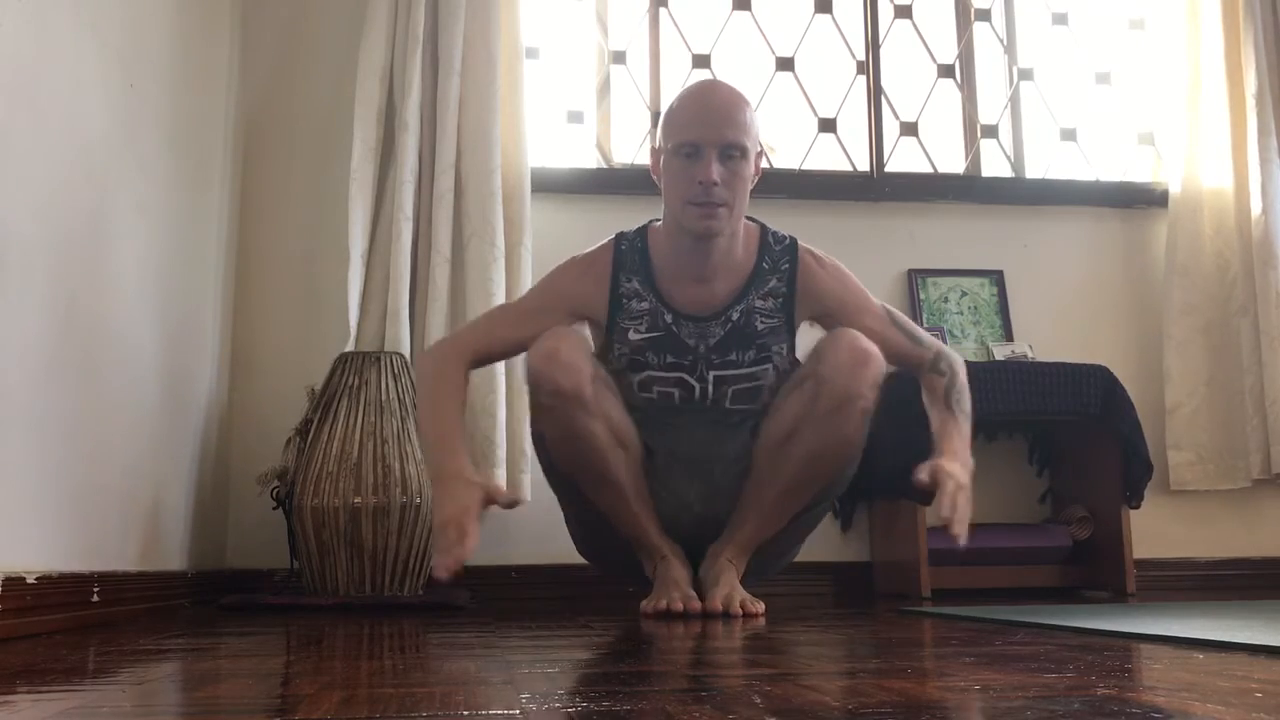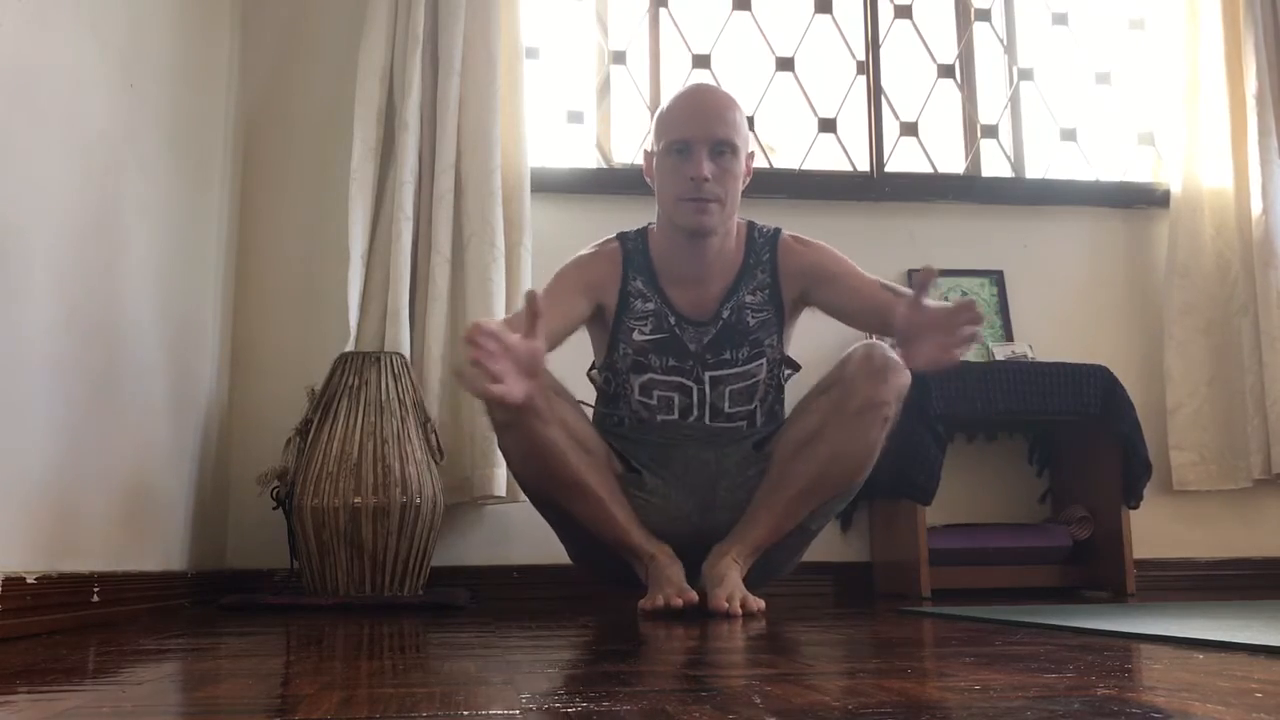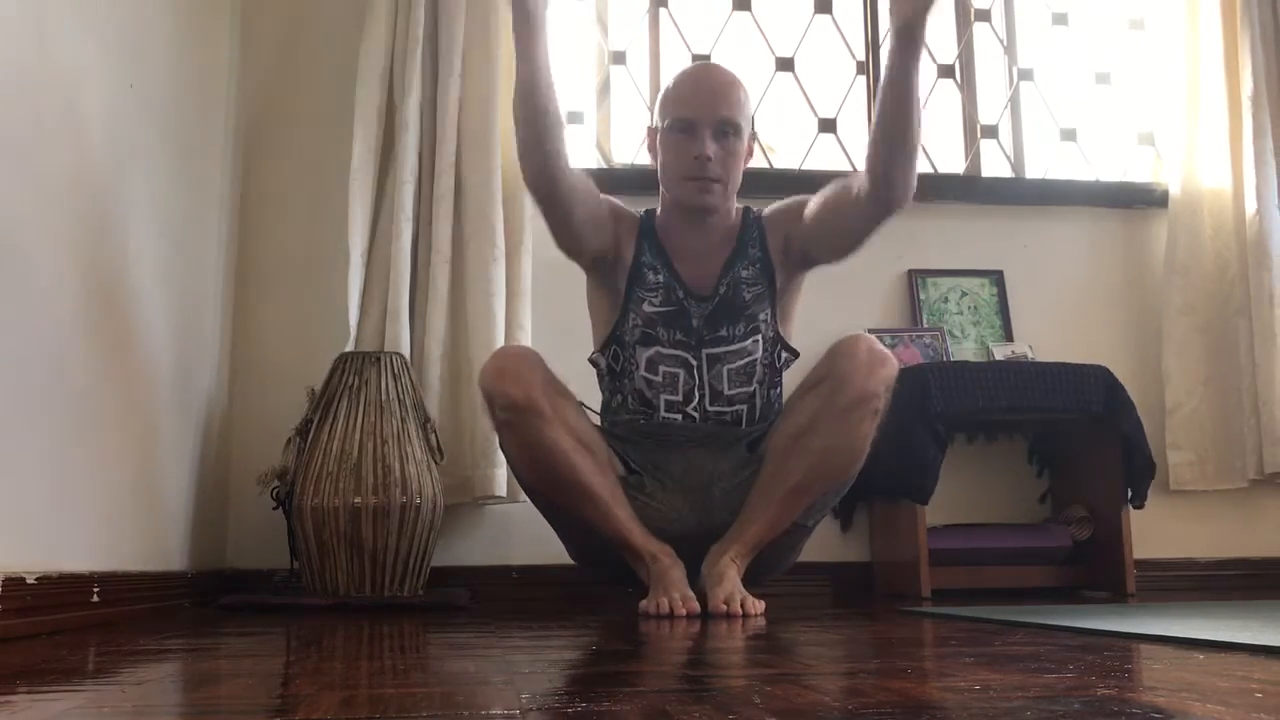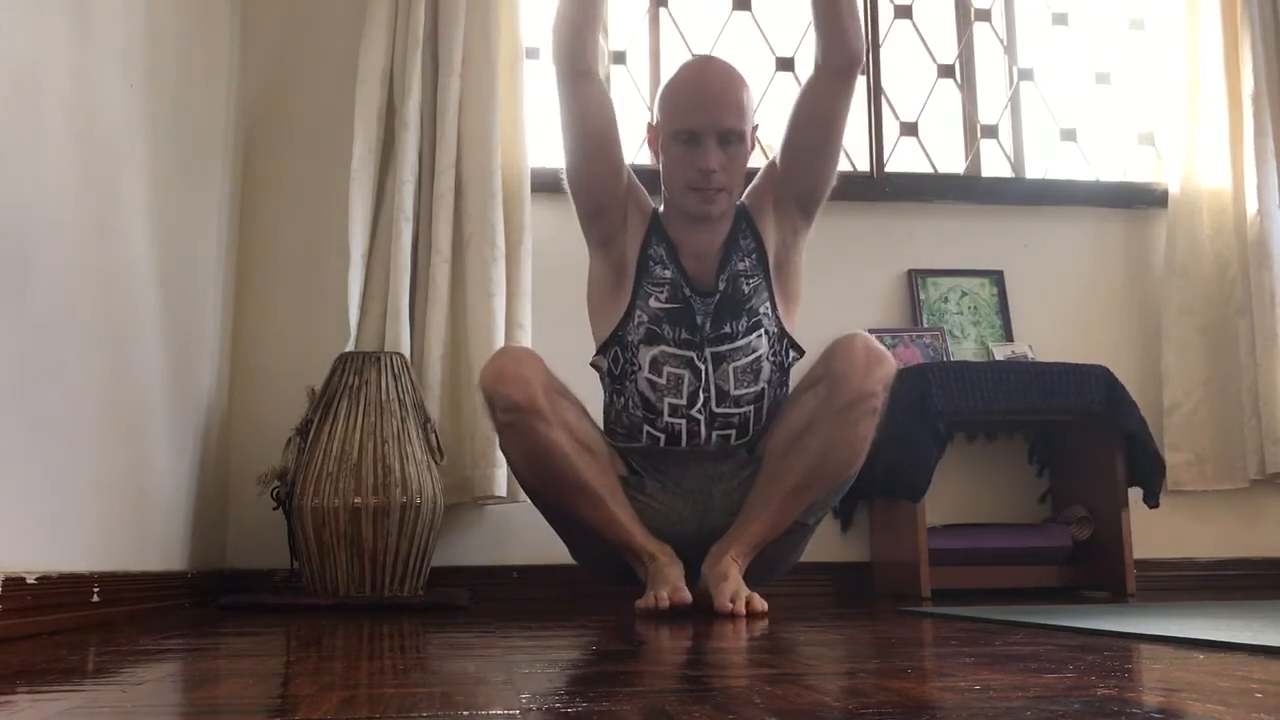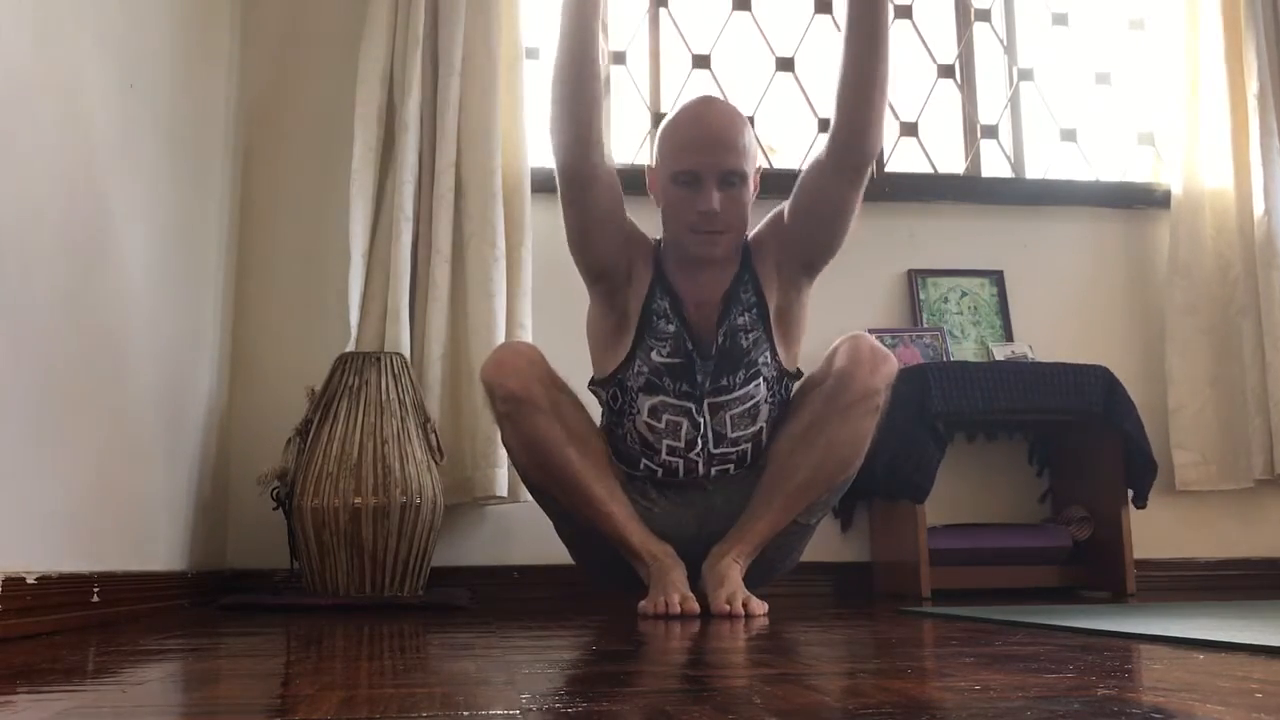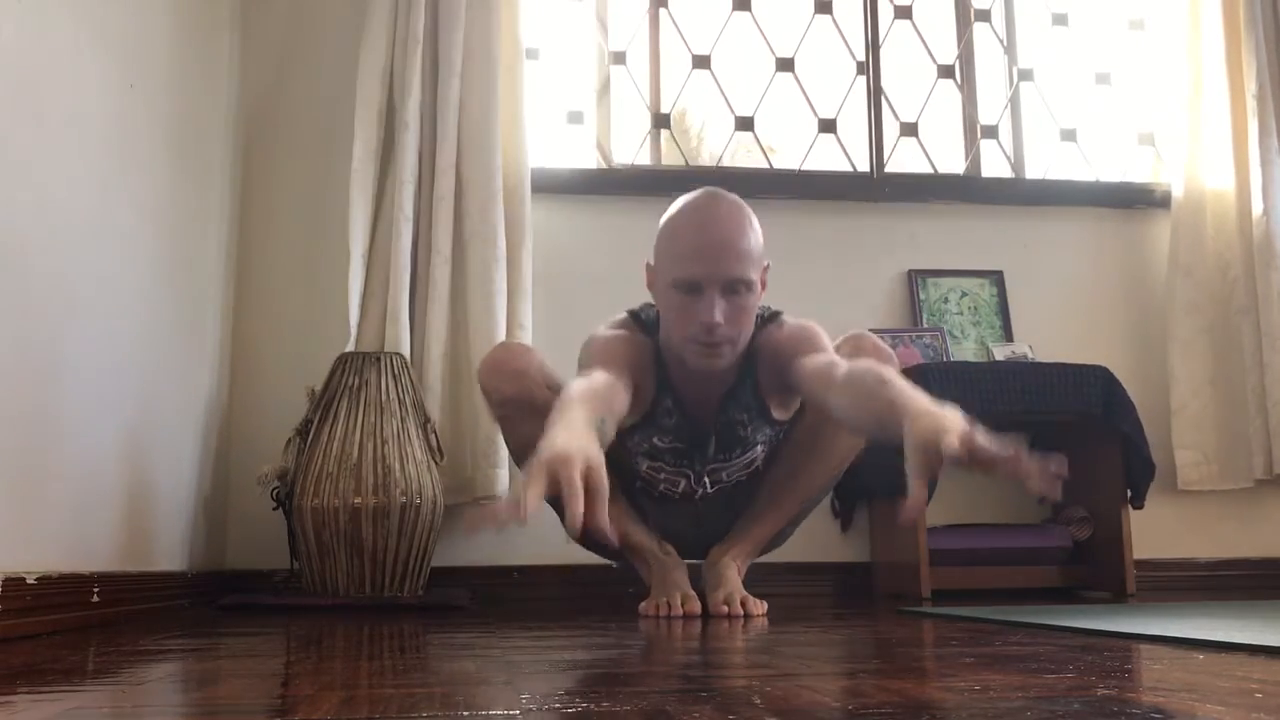
dt=0.5s
person 1, frame 1
left shoulder: (801, 273)
right shoulder: (601, 273)
left elbow: (939, 363)
right elbow: (445, 358)
left wrist: (953, 455)
right wrist: (455, 476)
left hip: (756, 519)
right hip: (628, 521)
left knee: (854, 357)
right knee: (557, 355)
left ankle: (729, 560)
right ankle: (663, 559)
person 1, frame 2
left shoulder: (792, 262)
right shoulder: (605, 267)
left elbow: (903, 314)
right elbow: (514, 341)
left wrist: (925, 339)
right wrist: (501, 368)
left hip: (759, 512)
right hip: (626, 514)
left knee: (876, 376)
right knee: (508, 380)
left ankle: (734, 559)
right ankle: (653, 560)
person 1, frame 3
left shoulder: (781, 237)
right shoulder: (615, 239)
left elbow: (886, 194)
right elbow: (548, 181)
left hip: (758, 507)
right hip: (626, 505)
left knee: (868, 363)
right knee: (507, 374)
left ankle: (731, 555)
right ankle: (653, 557)
person 1, frame 4
left shoulder: (776, 224)
right shoulder: (619, 229)
left elbow: (840, 65)
right elbow: (576, 73)
left hip: (759, 510)
right hip: (627, 512)
left knee: (863, 363)
right knee: (509, 376)
left ankle: (731, 558)
right ankle: (653, 559)
person 1, frame 5
left shoulder: (780, 266)
right shoulder: (623, 272)
left elbow: (854, 151)
right elbow: (576, 161)
left hip: (757, 525)
right hip: (627, 524)
left knee: (866, 364)
right knee: (509, 370)
left ankle: (732, 560)
right ankle: (655, 560)
person 1, frame 6
left shoulder: (784, 343)
right shoulder: (625, 346)
left elbow: (851, 385)
right elbow: (593, 393)
left wrist: (931, 421)
right wrist: (569, 441)
left hip: (748, 515)
right hip: (633, 518)
left ankle: (730, 559)
right ankle: (656, 560)
